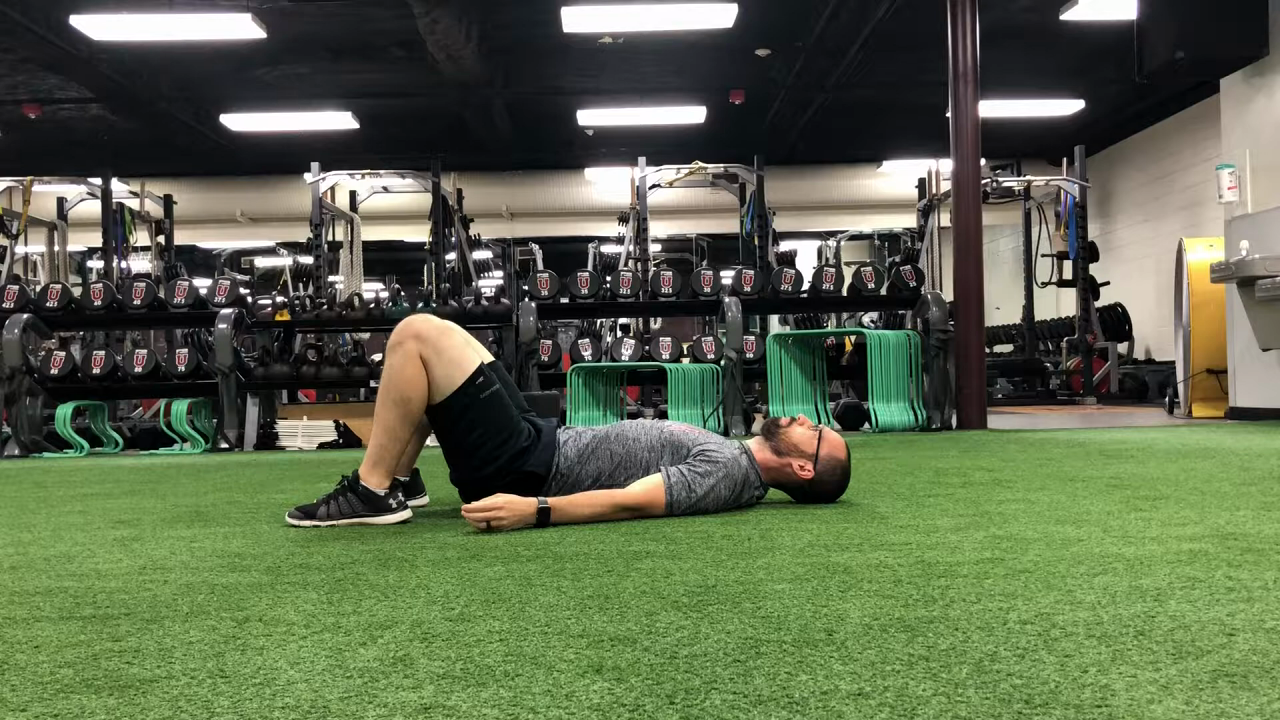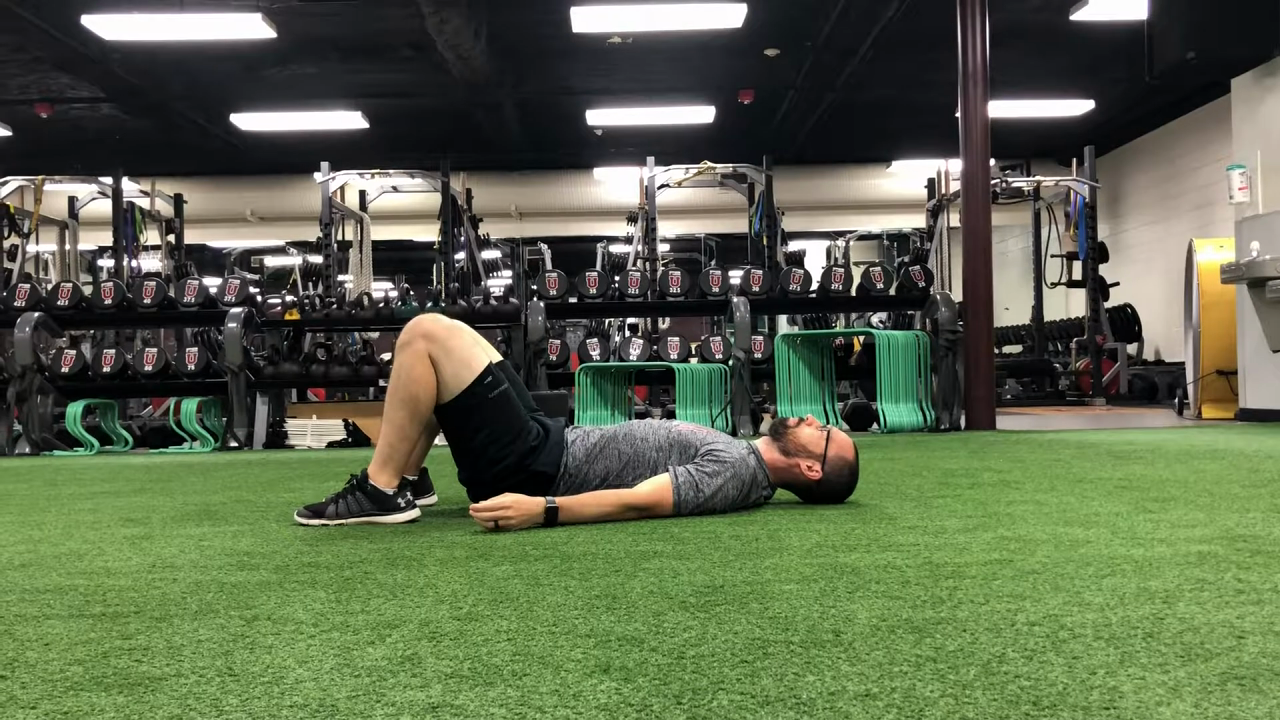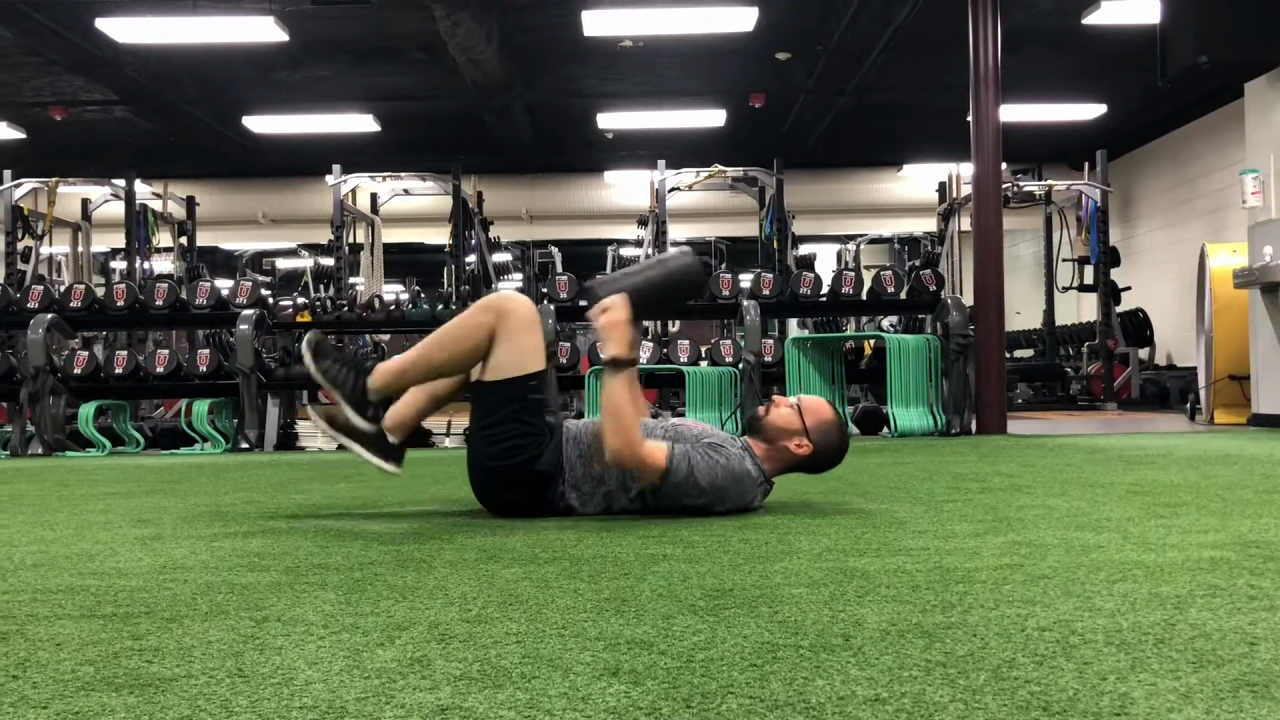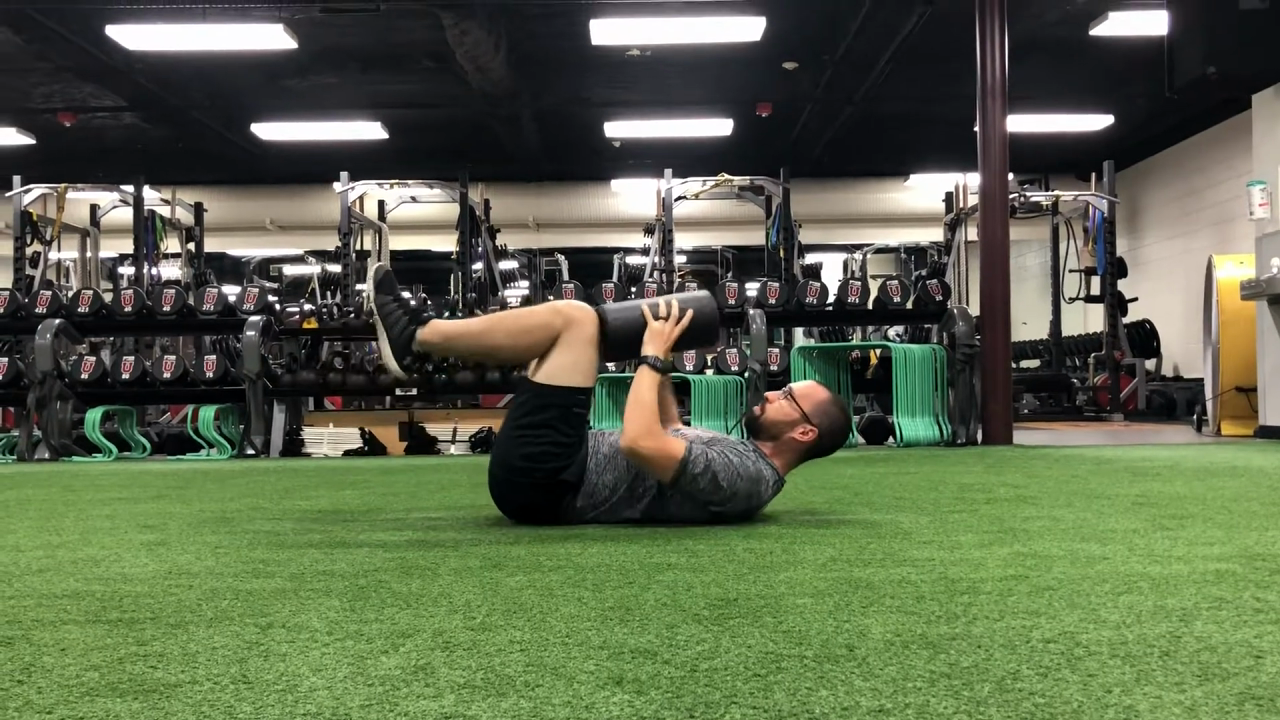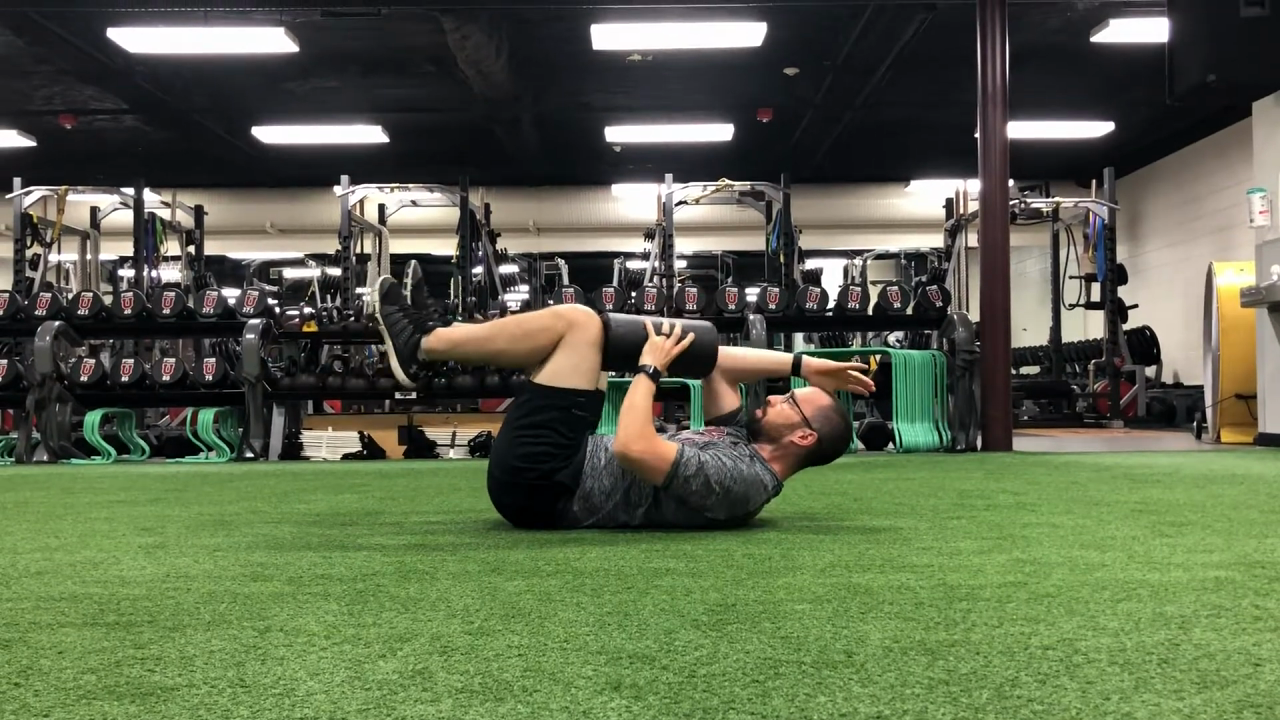
dt=0.7s
person 1, frame 1
left shoulder: (728, 472)
right shoulder: (727, 455)
left elbow: (629, 502)
left wrist: (533, 509)
left hip: (524, 468)
right hip: (544, 442)
left knee: (417, 334)
right knee: (434, 337)
left ankle: (372, 490)
right ankle: (398, 478)
person 1, frame 2
left shoulder: (737, 470)
right shoulder: (737, 454)
left elbow: (637, 501)
left wrist: (540, 508)
left hip: (531, 467)
right hip: (553, 439)
left knee: (425, 334)
right knee: (442, 338)
left ankle: (382, 490)
right ankle: (407, 477)
person 1, frame 3
left shoulder: (730, 473)
right shoulder: (732, 458)
left elbow: (623, 450)
right elbow: (641, 434)
left wrist: (617, 352)
right wrist: (622, 350)
left hip: (525, 475)
right hip: (546, 459)
left knee: (510, 307)
right knee: (490, 336)
left ankle: (368, 392)
right ankle: (382, 430)
person 1, frame 4
left shoulder: (743, 478)
right shoulder: (743, 459)
left elbow: (638, 443)
right elbow: (664, 429)
left wrist: (653, 355)
right wrist: (658, 362)
left hip: (539, 478)
right hip: (548, 476)
left knee: (575, 318)
right knee: (554, 334)
left ankle: (415, 337)
right ankle: (417, 342)
person 1, frame 5
left shoulder: (737, 480)
right shoulder: (741, 449)
left elbow: (632, 447)
right elbow: (716, 363)
left wrist: (650, 366)
right wrist: (803, 365)
left hip: (538, 485)
right hip: (551, 479)
left knee: (578, 321)
right knee: (587, 339)
left ankle: (421, 346)
right ankle: (442, 334)
